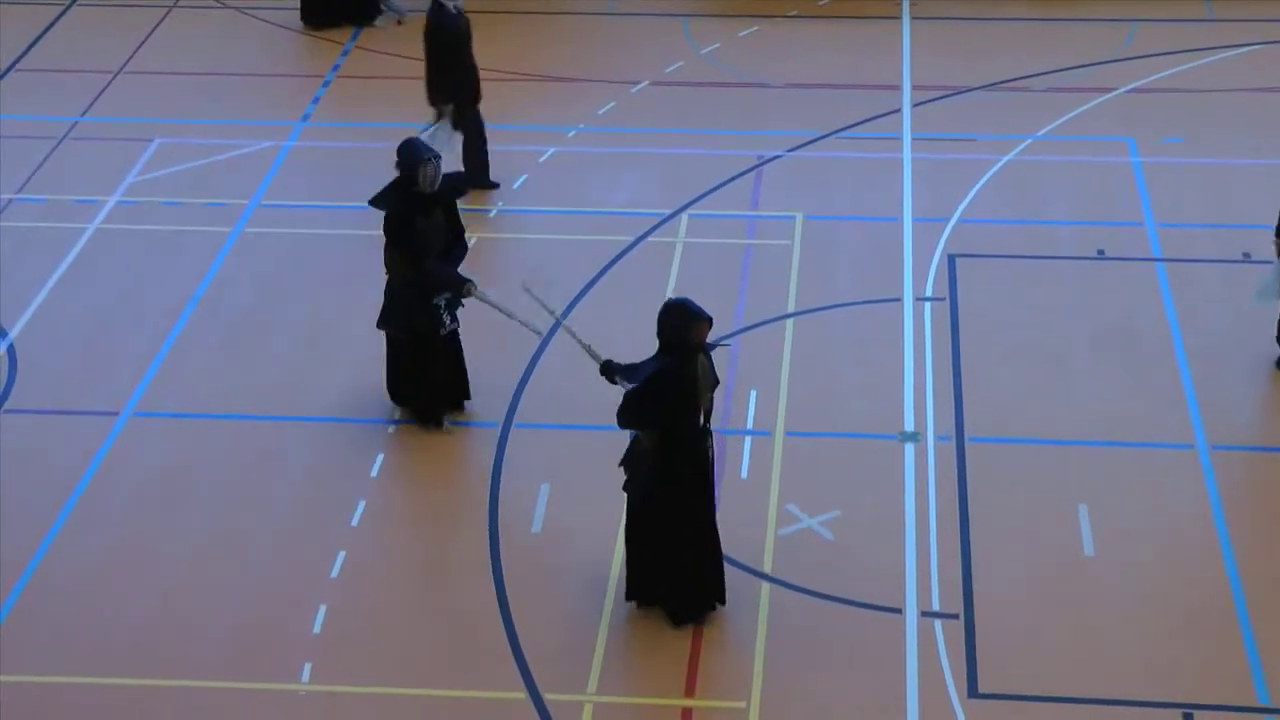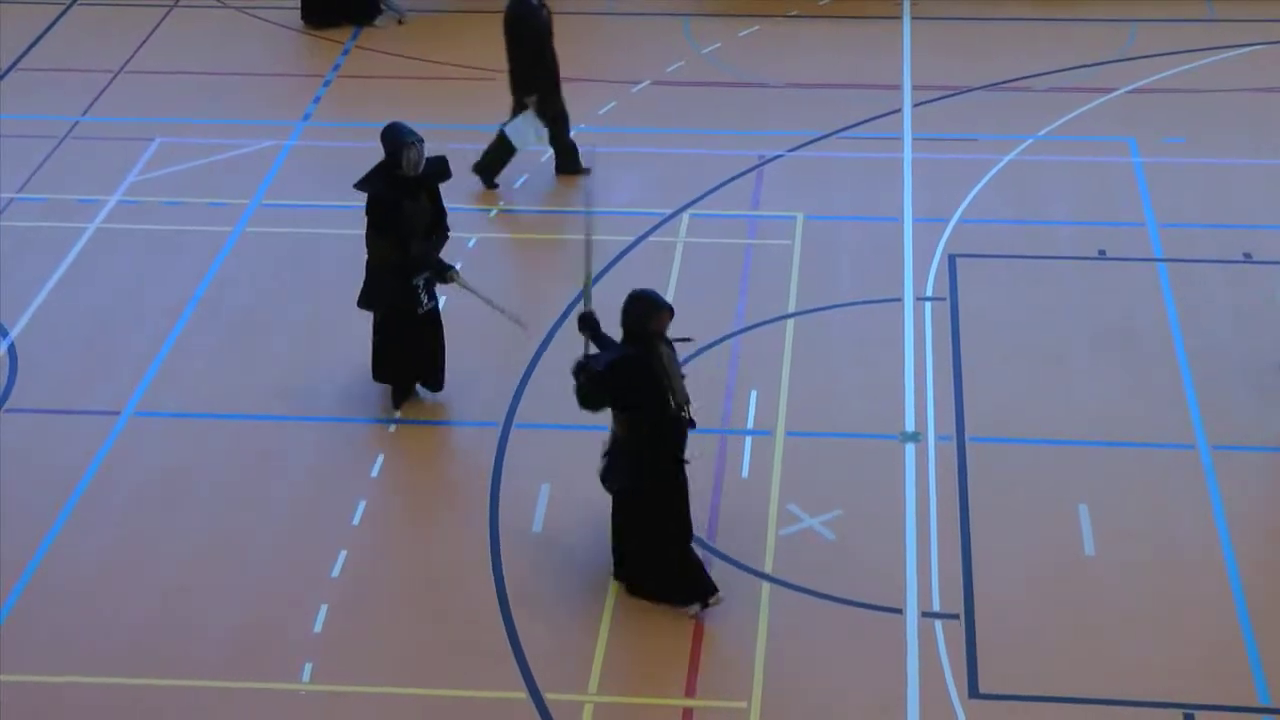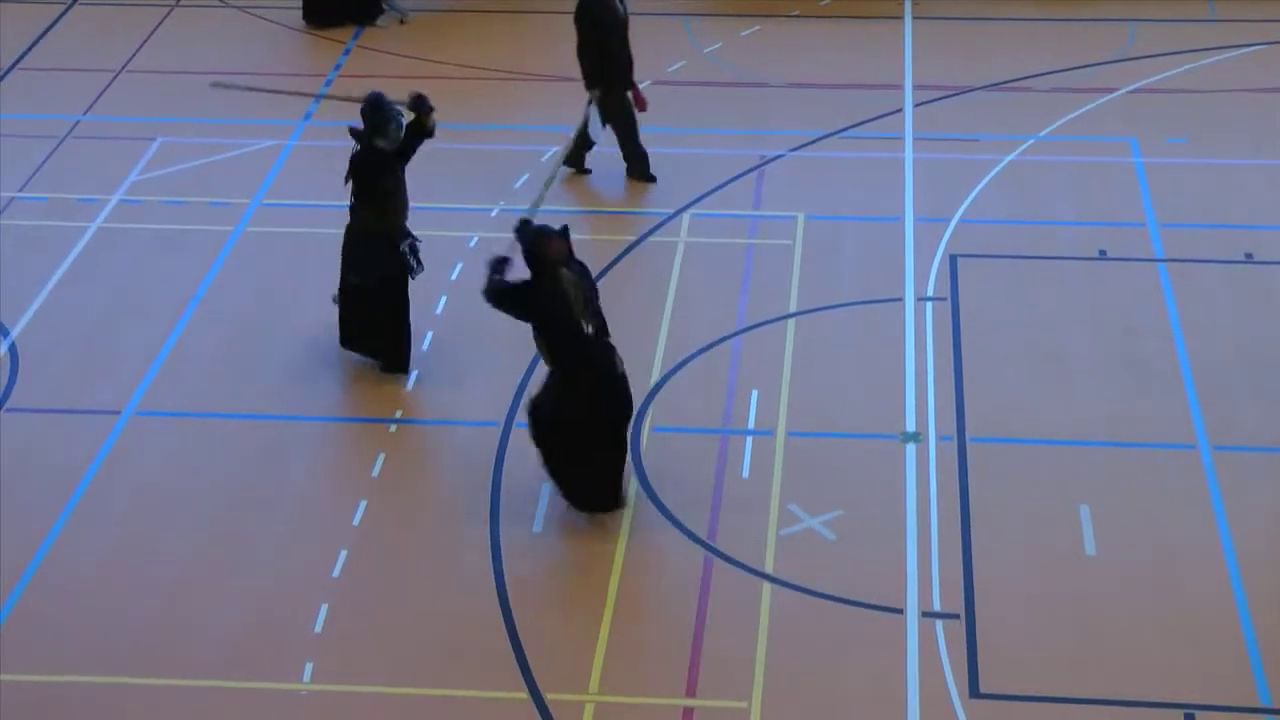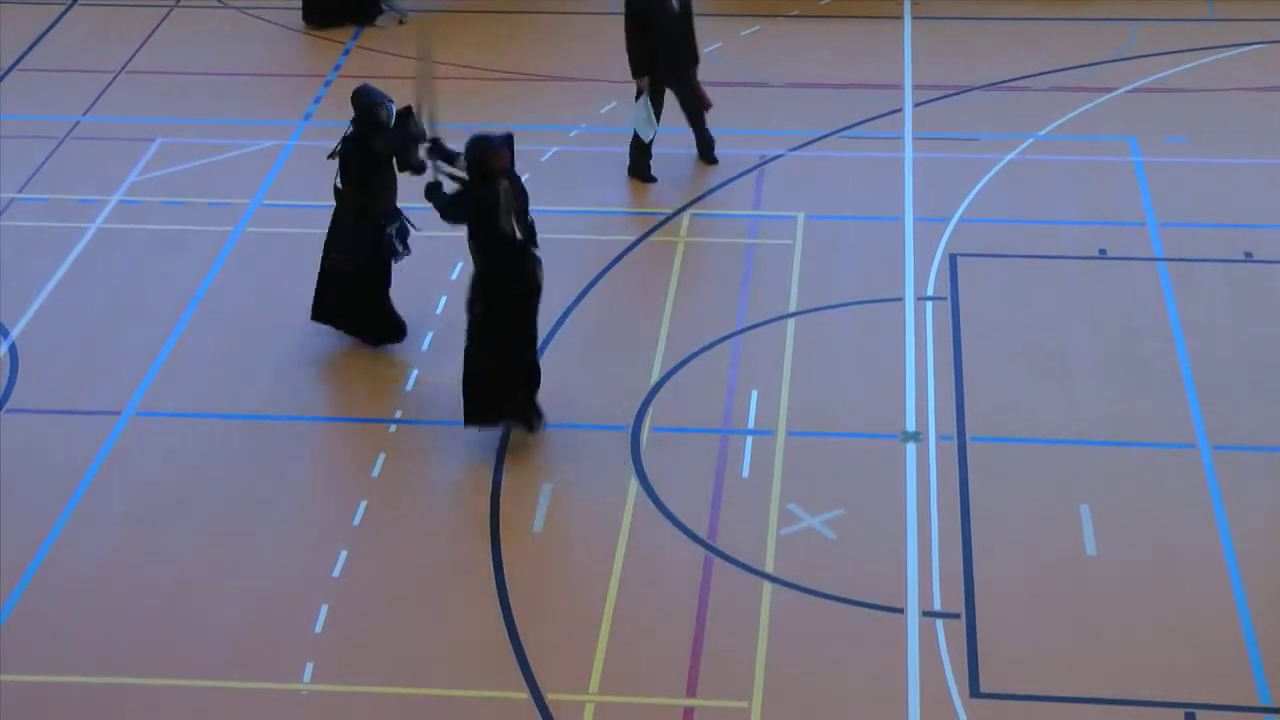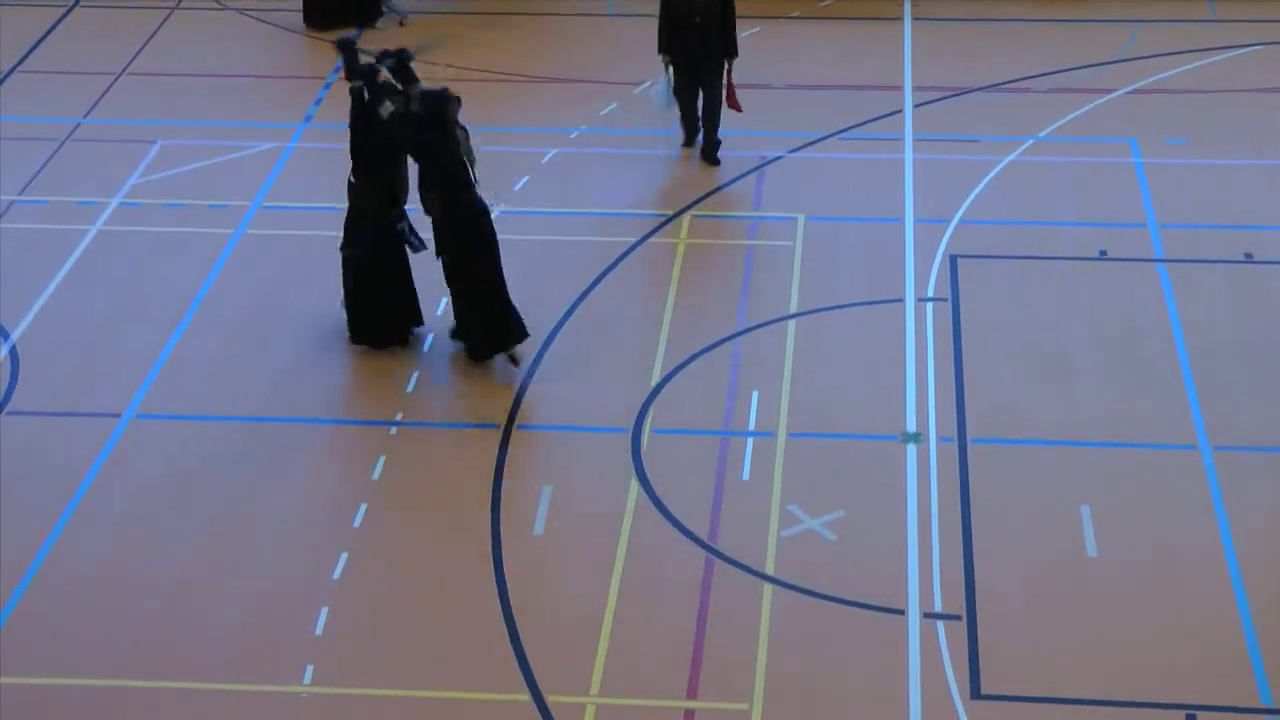
dt=0.4s
person 1, frame 1
left shoulder: (663, 375)
right shoulder: (699, 359)
left elbow: (628, 418)
left wrist: (629, 394)
right wrist: (620, 371)
left hip: (667, 463)
right hip: (694, 455)
left knee: (667, 531)
right knee: (694, 527)
left ankle: (685, 603)
right ankle: (700, 597)
person 1, frame 2
left shoulder: (630, 363)
right shoulder: (658, 348)
right wrist: (595, 333)
left hip: (649, 448)
right hip: (666, 439)
left knee: (657, 519)
left ankle: (695, 590)
person 1, frame 3
left shoulder: (534, 293)
right shoulder: (578, 272)
left elbow: (495, 294)
right elbow: (563, 252)
left wrist: (496, 271)
right wrist: (529, 234)
left hip: (575, 375)
right hip: (606, 368)
left knee: (546, 424)
right knee: (604, 431)
left ankle: (590, 494)
right ankle: (606, 492)
person 1, frame 4
left shoulder: (475, 197)
right shoulder: (511, 182)
left elbow: (448, 208)
right elbow: (481, 160)
left wrist: (433, 190)
right wrist: (444, 153)
left hip: (496, 283)
right hip: (526, 275)
left knee: (491, 349)
right knee: (520, 342)
left ankle: (521, 411)
right ankle: (525, 410)
person 1, frame 5
left shoulder: (435, 144)
right shoulder: (454, 133)
right elbow: (422, 97)
right wrist: (403, 71)
left hip: (457, 221)
right hip: (471, 215)
left knee: (473, 281)
right knee: (481, 275)
right ankle: (470, 329)
person 2, frame 1
left shoulder: (444, 196)
right shoulder: (399, 209)
left elbow: (458, 241)
right elbow: (417, 260)
left wrist: (448, 271)
right wrist: (457, 282)
left hip: (439, 282)
right hip: (409, 287)
left knee: (445, 341)
right knee: (417, 348)
left ankle: (444, 399)
right ankle: (427, 407)
person 2, frame 2
left shoulder: (426, 180)
right shoulder: (382, 193)
left elbow: (440, 224)
right elbow: (402, 242)
left wrist: (432, 258)
right wrist: (439, 266)
left hip: (419, 264)
right hip: (390, 267)
left knee: (427, 322)
right knee: (397, 326)
left ankle: (423, 375)
right ankle: (402, 382)
person 2, frame 3
left shoulder: (393, 149)
right shoulder: (366, 160)
left elbow: (422, 132)
left wrist: (423, 112)
left hip: (391, 233)
right hip: (369, 237)
left knee: (392, 292)
right knee: (387, 295)
right ankle: (389, 353)
person 2, frame 4
left shoulder: (387, 136)
right shoulder: (356, 145)
left elbow: (408, 162)
left hip: (380, 216)
right hip: (355, 219)
left knee: (377, 273)
right knee: (369, 274)
person 2, frame 5
right shoulder: (367, 137)
left hip: (387, 213)
right hip: (370, 217)
left knee: (392, 269)
right knee: (370, 272)
left ankle: (394, 326)
right ankle: (375, 330)
